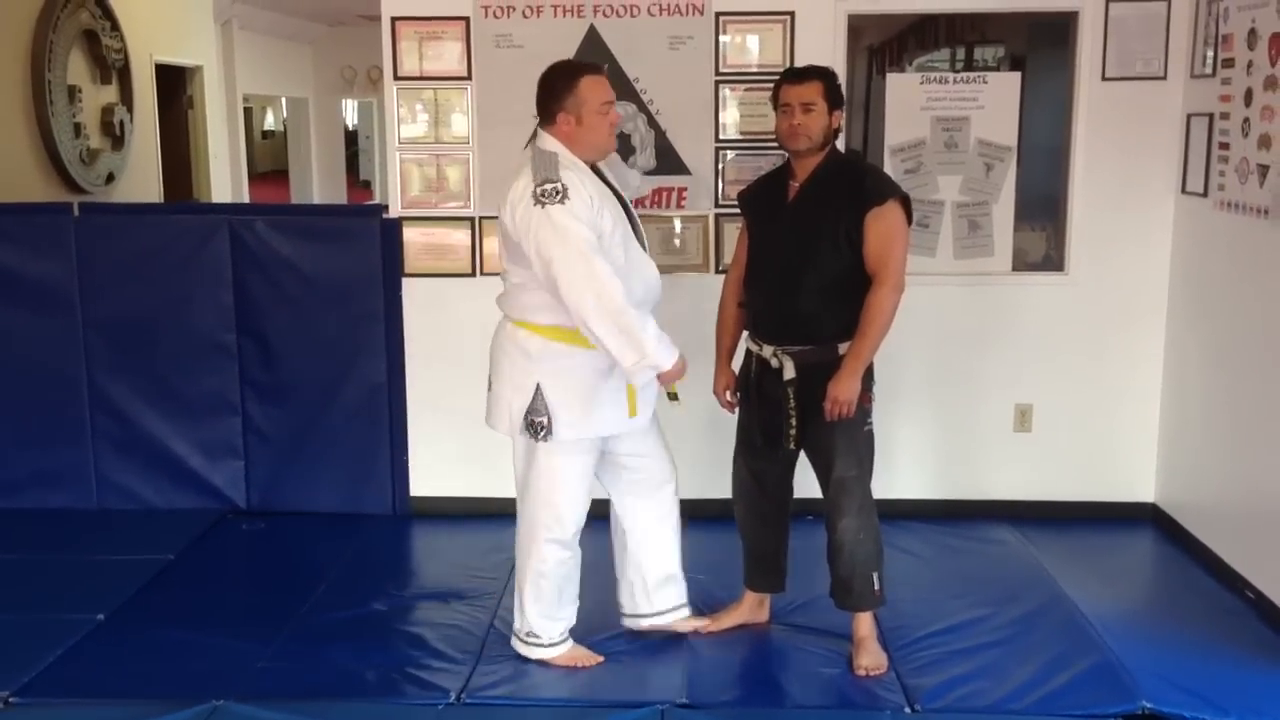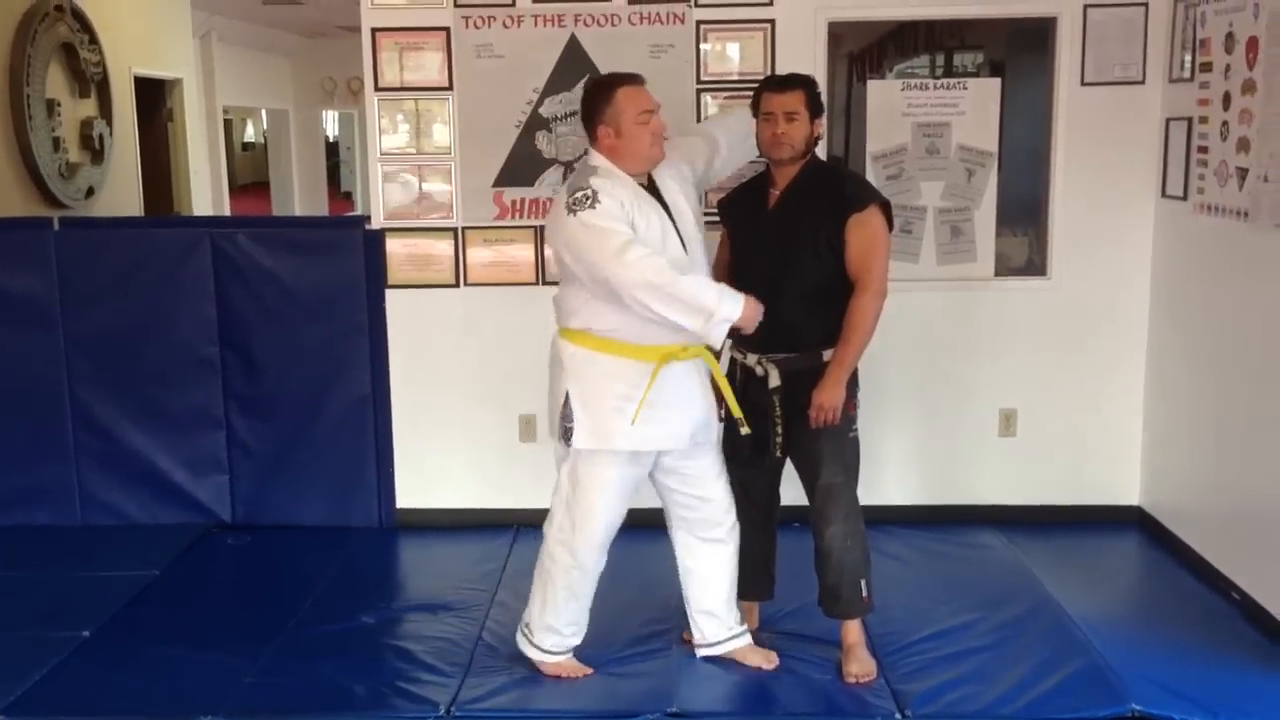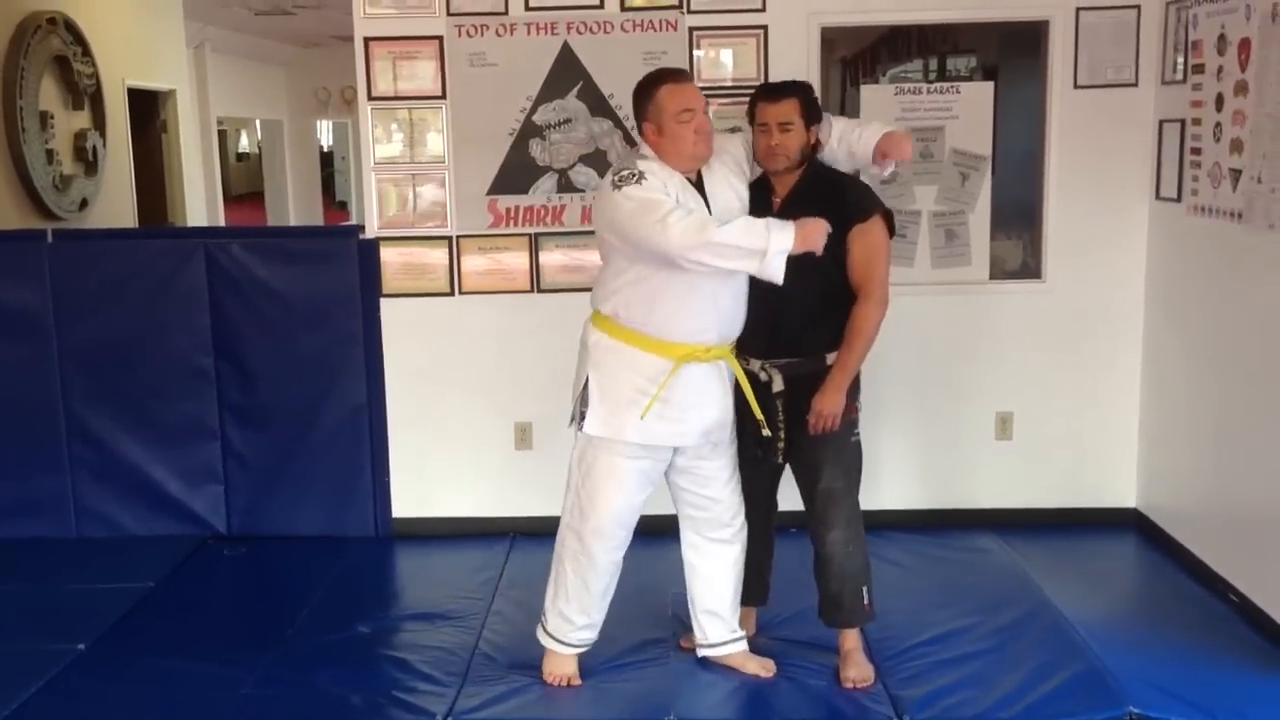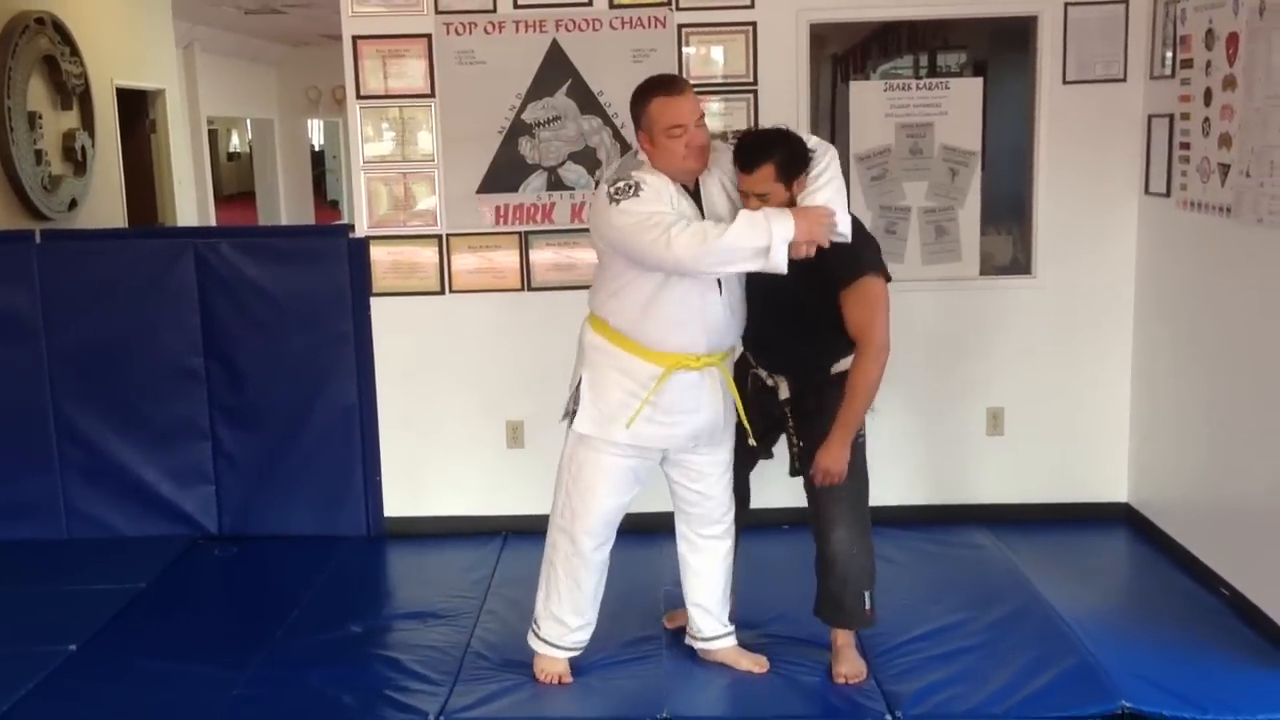
dt=0.3s
person 1, frame 1
left shoulder: (584, 167)
right shoulder: (548, 188)
right elbow: (590, 288)
right wrist: (657, 354)
left hip: (599, 364)
right hip: (554, 371)
left knee: (651, 483)
right knee: (554, 514)
left ankle: (654, 604)
right ankle: (542, 634)
person 1, frame 2
left shoulder: (666, 169)
right shoulder: (586, 198)
left elbow: (716, 143)
right elbow: (639, 274)
right wrist: (728, 306)
left hip: (677, 382)
right hip: (606, 386)
left knee: (708, 515)
right knee: (589, 523)
left ankle: (721, 633)
right ankle: (548, 641)
person 1, frame 3
left shoulder: (727, 160)
right shoulder: (630, 186)
right elbow: (686, 239)
left wrist: (875, 139)
right wrist: (786, 238)
left hip: (706, 380)
right hip: (632, 379)
left knee: (718, 518)
right knee: (600, 520)
left ankle: (720, 637)
right ankle: (563, 638)
person 1, frame 4
left shoulder: (728, 161)
right shoulder: (625, 193)
right elbow: (687, 249)
left wrist: (814, 221)
right wrist: (785, 231)
left hip: (705, 383)
right hip: (625, 380)
left knee: (710, 516)
right knee: (586, 519)
left ankle: (712, 634)
right ankle: (555, 639)
person 2, frame 1
left shoulder: (869, 190)
right shoulder: (761, 194)
left elbow: (887, 283)
right elbow: (738, 281)
left wrist: (852, 370)
right wrist: (724, 361)
left hip: (831, 369)
right hip: (765, 368)
left knee: (848, 501)
right knee: (756, 488)
left ankle: (864, 628)
right ankle: (756, 600)
person 2, frame 2
left shoulder: (849, 196)
right shoulder: (740, 202)
left elbow: (869, 289)
right elbow: (720, 286)
left wrist: (837, 375)
left hip: (816, 376)
right hip: (748, 375)
left knee: (834, 508)
right knee: (744, 499)
left ankle: (852, 636)
right ankle: (745, 611)
person 2, frame 3
left shoulder: (849, 201)
right shoulder: (740, 202)
left elbow: (872, 296)
left wrist: (837, 384)
left hip: (816, 381)
right hip: (750, 379)
left knee: (834, 514)
right knee: (744, 504)
left ankle: (850, 642)
right ankle: (743, 618)
person 2, frame 4
left shoulder: (846, 245)
left elbow: (873, 347)
left wrist: (840, 439)
left hip: (825, 386)
right hip: (755, 377)
left knee: (839, 513)
left ankle: (843, 637)
